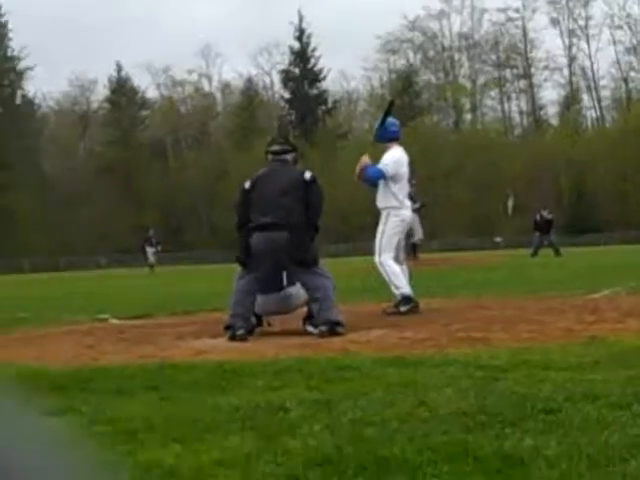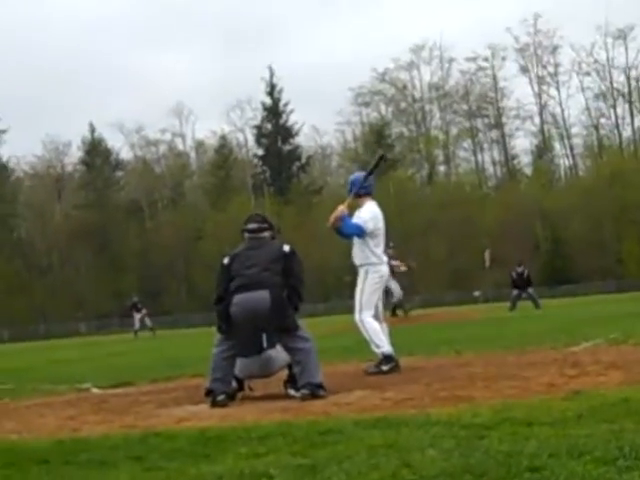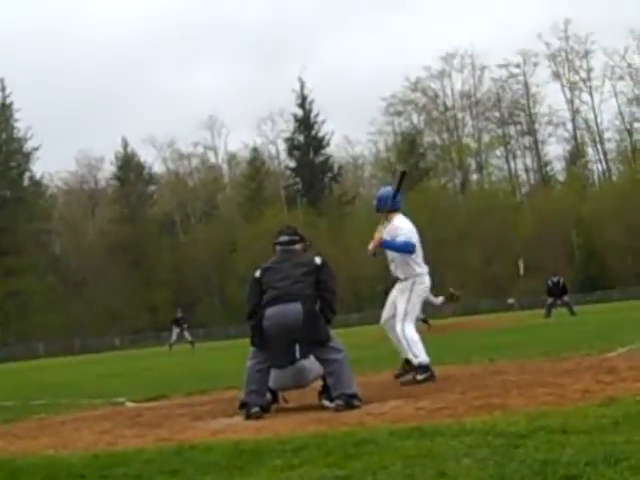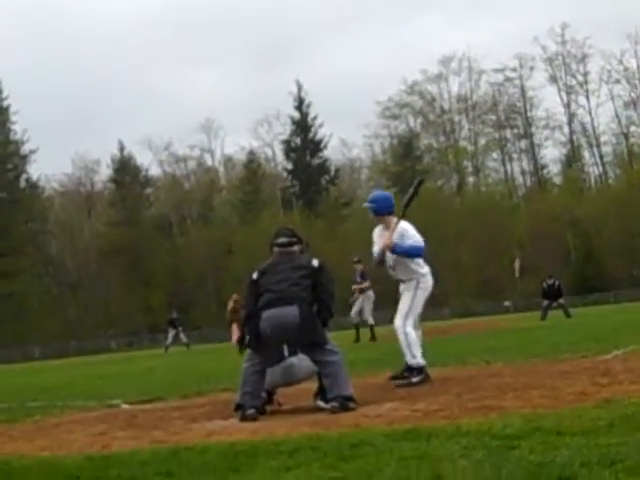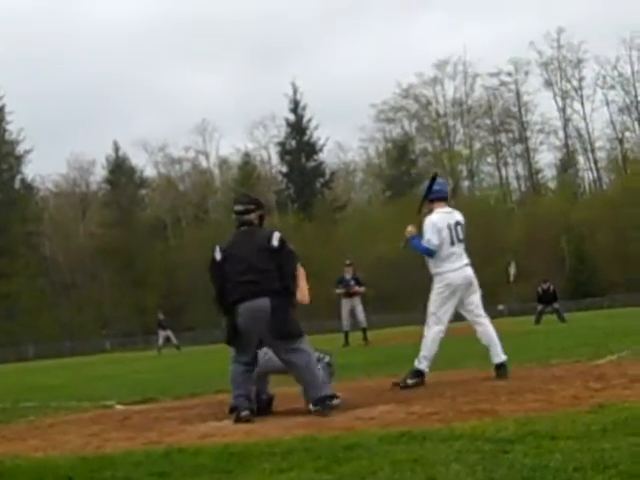
dt=0.7s
person 1, frame 1
left shoulder: (254, 180)
right shoulder: (304, 176)
left elbow: (242, 216)
right elbow: (314, 211)
left wrist: (246, 241)
right wrist: (307, 238)
left hip: (258, 237)
right hip: (292, 236)
left knee: (246, 281)
right knee: (317, 278)
left ankle: (238, 326)
right ankle: (328, 322)
person 1, frame 2
left shoulder: (232, 256)
right shoulder: (283, 249)
left elbow: (221, 292)
right elbow: (295, 282)
left wrist: (223, 322)
right wrist: (291, 309)
left hip: (238, 303)
right hip: (271, 300)
left knee: (224, 347)
right knee: (299, 341)
left ankle: (219, 392)
right ankle: (311, 386)
person 1, frame 3
left shoulder: (263, 269)
right shoulder: (315, 261)
left elbow: (252, 305)
right elbow: (328, 293)
left wrist: (257, 333)
right wrist: (324, 321)
left hip: (270, 316)
right hip: (302, 312)
left knee: (258, 359)
right knee: (332, 352)
left ankle: (253, 404)
right ankle: (344, 396)
person 1, frame 4
left shoulder: (261, 271)
right shoulder: (312, 264)
left elbow: (250, 306)
right elbow: (325, 295)
left wrist: (247, 335)
right wrist: (321, 323)
left hip: (266, 319)
right hip: (299, 315)
left knee: (254, 361)
right knee: (328, 354)
left ankle: (248, 406)
right ankle: (340, 399)
person 1, frame 5
left shoulder: (222, 249)
right shoulder: (274, 238)
left elbow: (219, 286)
right elbow: (289, 274)
left wrist: (229, 313)
right wrist: (289, 303)
left hip: (242, 309)
right hip: (272, 305)
left knee: (242, 360)
right knee: (296, 352)
left ankle: (241, 407)
right ankle: (321, 398)
person 2, frame 1
left shoulder: (394, 155)
right shoulder: (397, 155)
left elbow: (377, 175)
right elbow: (379, 181)
left wrist: (366, 165)
right wrist: (364, 175)
left hip: (393, 213)
right hip: (400, 212)
left knee: (383, 258)
right knee: (396, 258)
left ankle: (407, 299)
right ankle: (406, 299)
person 2, frame 2
left shoulder: (370, 210)
right shoulder: (362, 211)
left elbow: (356, 231)
right elbow: (348, 233)
left wrist: (343, 217)
right wrist: (337, 224)
left hip: (372, 269)
right hip: (373, 269)
left knee: (363, 315)
right knee: (375, 315)
left ankle: (388, 358)
right ankle: (387, 358)
person 2, frame 3
left shoulder: (401, 225)
right shoulder: (386, 225)
left elbow: (409, 247)
right elbow: (381, 245)
left wrist: (384, 242)
right wrist: (375, 246)
left hip: (414, 280)
right hip: (403, 281)
left knee: (403, 325)
right knee: (388, 321)
left ankle: (423, 368)
right ankle: (410, 360)
person 2, frame 4
left shoulder: (404, 228)
right shoulder: (378, 232)
left elbow: (419, 250)
right elbow: (378, 258)
left wrist: (393, 248)
right wrist: (379, 255)
left hip: (419, 280)
right hip: (407, 282)
left knee: (402, 323)
right knee: (409, 323)
left ankle: (418, 370)
right ankle: (412, 365)
person 2, frame 5
left shoulder: (432, 220)
right shoulder: (458, 215)
left elbow: (429, 250)
left wrist: (412, 238)
left hip: (446, 278)
right hip: (465, 272)
left knee: (434, 325)
right knee: (479, 319)
left ankle: (419, 372)
right ankle: (500, 364)
